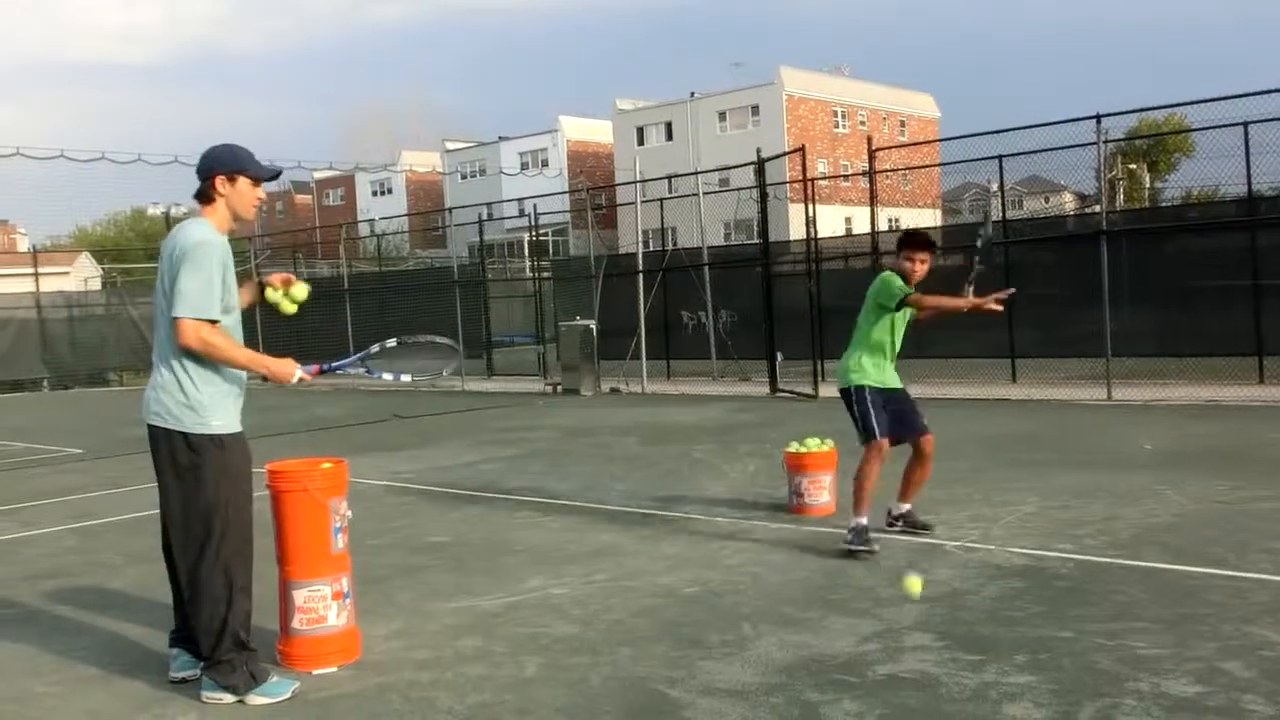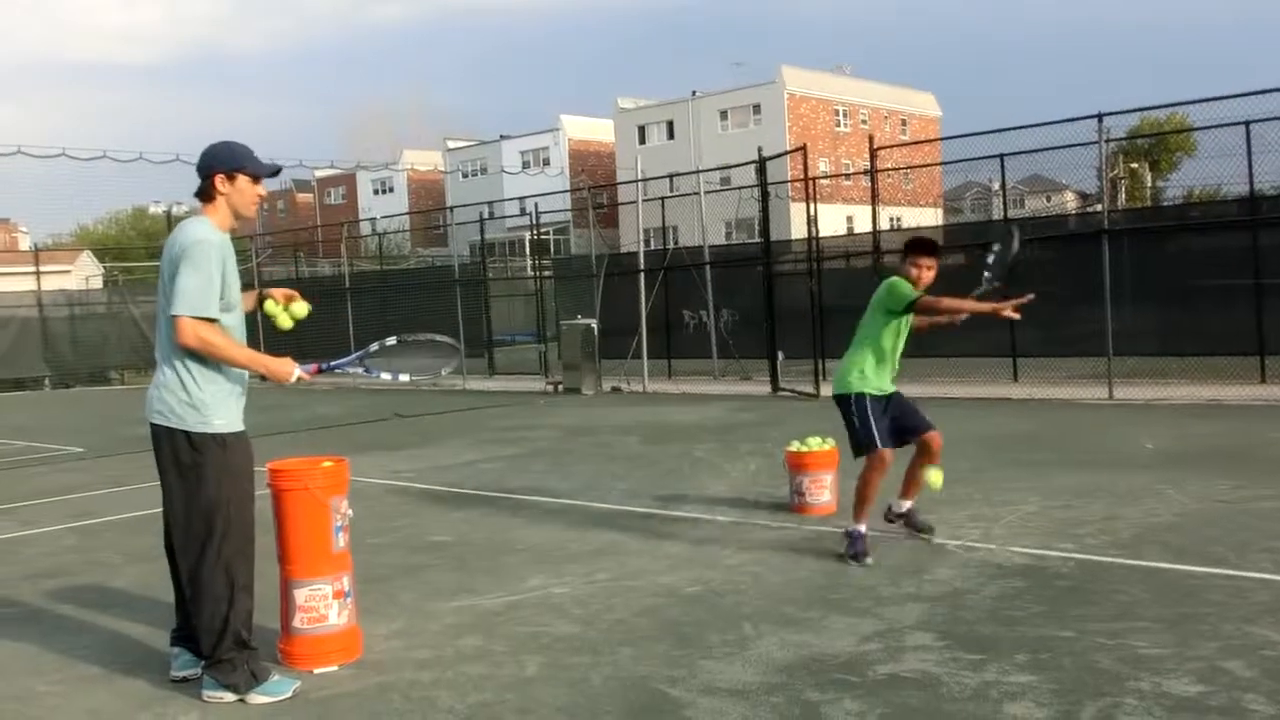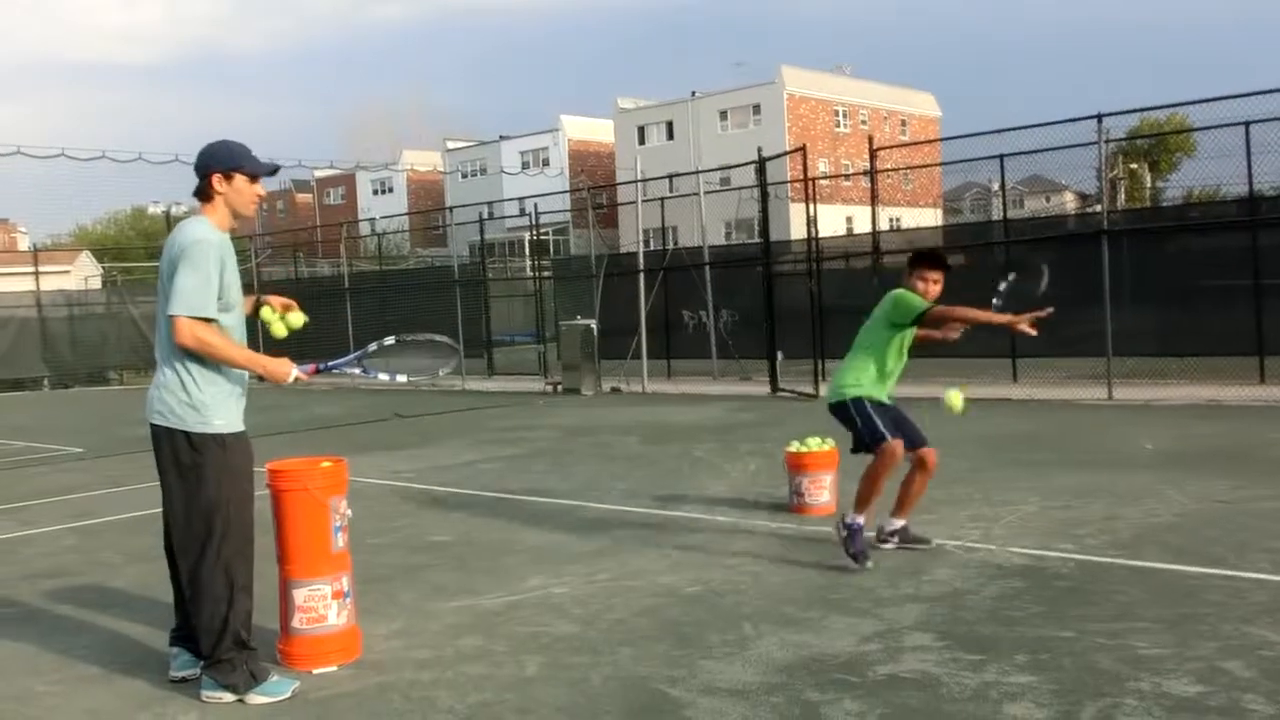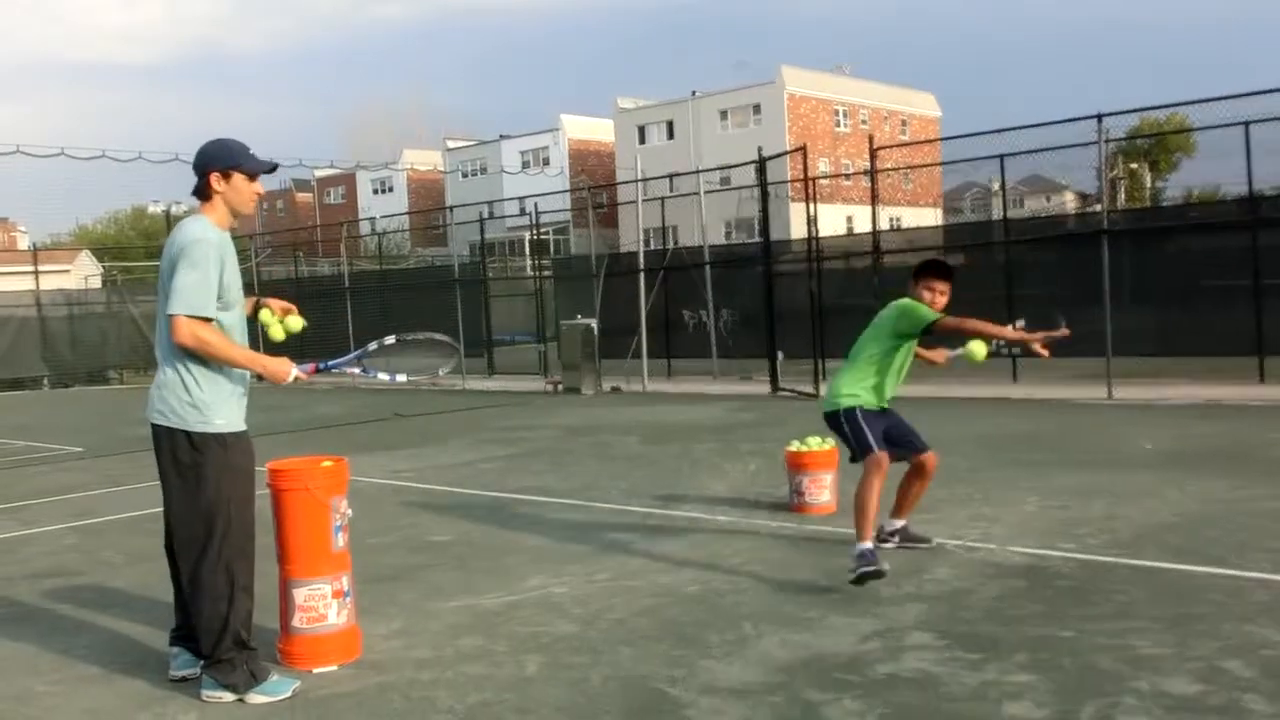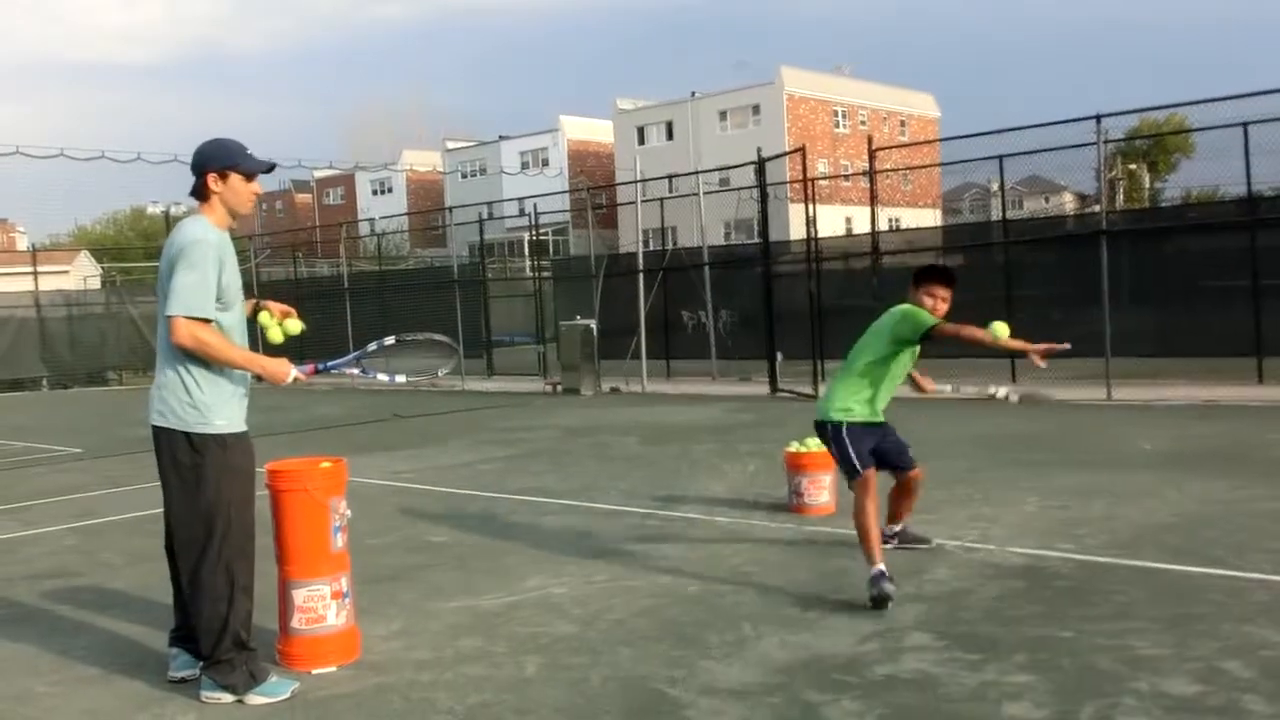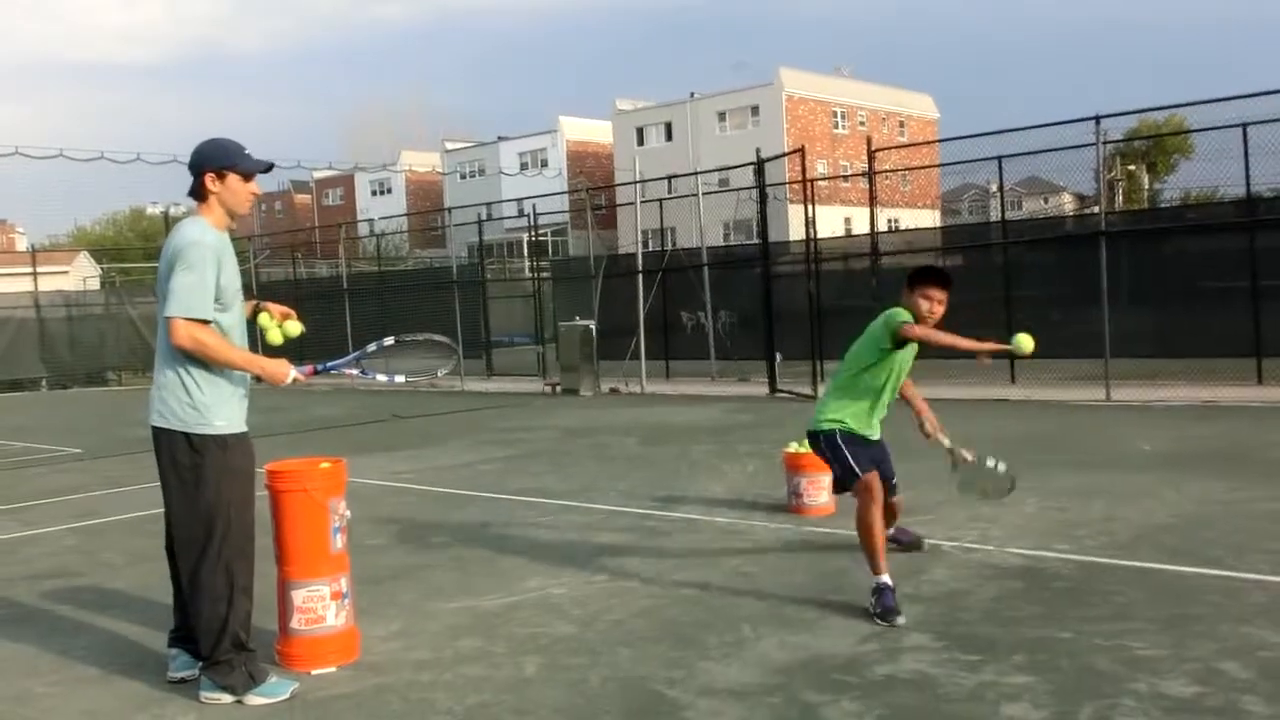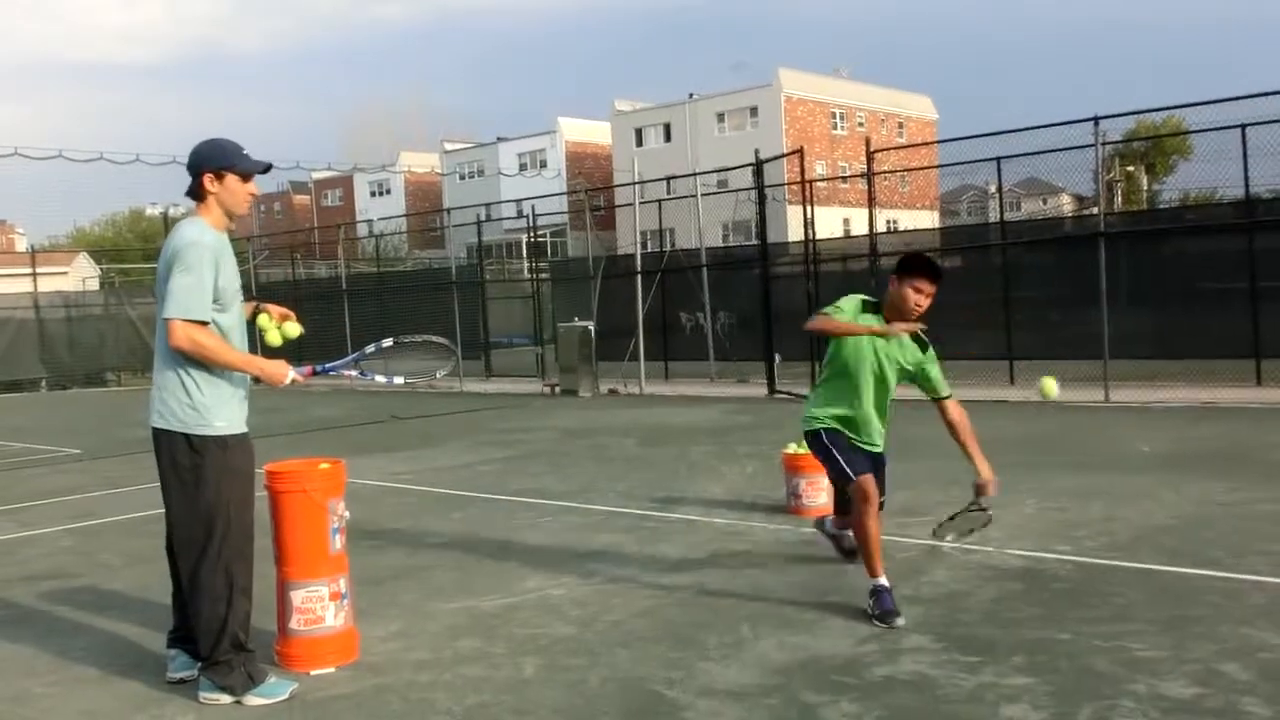
dt=0.1s
person 1, frame 1
left shoulder: (190, 236)
right shoulder: (204, 242)
right elbow: (193, 333)
left wrist: (258, 288)
right wrist: (268, 365)
left hip: (179, 416)
right hip: (202, 422)
left knee: (191, 538)
right knee: (223, 544)
left ankle: (189, 647)
right ankle: (228, 669)
person 1, frame 2
left shoulder: (196, 236)
right shoulder: (204, 241)
right elbow: (191, 331)
left wrist: (259, 297)
right wrist: (266, 364)
left hip: (182, 416)
right hip: (205, 421)
left knee: (193, 537)
right knee: (224, 542)
left ankle: (191, 646)
right ankle: (229, 668)
person 1, frame 3
left shoulder: (198, 236)
right shoulder: (203, 241)
right elbow: (188, 331)
left wrist: (255, 302)
right wrist: (264, 364)
left hip: (185, 416)
right hip: (204, 421)
left knee: (193, 538)
right knee: (224, 543)
left ankle: (190, 647)
right ankle: (228, 669)
person 1, frame 4
left shoulder: (200, 236)
right shoulder: (202, 240)
right elbow: (187, 330)
left wrist: (255, 304)
right wrist: (264, 364)
left hip: (186, 417)
right hip: (206, 421)
left knee: (194, 537)
right knee: (224, 543)
left ankle: (190, 646)
right ankle: (228, 668)
person 1, frame 5
left shoulder: (203, 237)
right shoulder: (201, 240)
right elbow: (186, 331)
left wrist: (255, 306)
right wrist: (263, 365)
left hip: (188, 418)
right hip: (206, 422)
left knee: (194, 539)
right knee: (224, 544)
left ankle: (189, 647)
right ankle: (228, 670)
person 1, frame 6
left shoulder: (204, 238)
right shoulder: (199, 242)
right elbow: (185, 332)
left wrist: (254, 307)
right wrist: (262, 366)
left hip: (189, 420)
right hip: (206, 423)
left knee: (194, 540)
right knee: (224, 544)
left ankle: (188, 648)
right ankle: (226, 670)
person 1, frame 7
left shoulder: (204, 239)
right shoulder: (198, 243)
right elbow: (183, 333)
left wrist: (255, 308)
right wrist: (261, 366)
left hip: (190, 420)
right hip: (205, 424)
left knee: (194, 541)
right knee: (223, 546)
left ankle: (187, 648)
right ankle: (226, 671)
person 2, frame 1
left shoulder: (904, 291)
right shoulder: (887, 280)
right elbow: (921, 303)
left wrist: (952, 305)
right wrist: (976, 302)
left hip: (886, 381)
right hip: (860, 378)
left knee: (925, 445)
right knee: (878, 445)
left ankle: (901, 512)
right ankle: (858, 525)
person 2, frame 2
left shoulder: (911, 296)
right shoulder: (894, 286)
right elbow: (934, 304)
left wrist: (945, 319)
right wrist: (992, 308)
left hip: (882, 386)
right hip: (857, 386)
left knee: (931, 442)
right knee: (881, 455)
left ankle: (901, 507)
right ankle: (856, 531)
person 2, frame 3
left shoulder: (904, 309)
right shoulder: (901, 299)
right elbow: (950, 313)
left wrist: (934, 334)
right wrist: (1010, 320)
left hip: (876, 396)
right hip: (852, 393)
left knee: (927, 459)
right knee: (892, 451)
left ankle: (894, 528)
right ankle: (854, 523)
person 2, frame 4
left shoulder: (906, 316)
right shoulder: (907, 308)
right elbow: (960, 326)
left wrist: (926, 355)
right wrist: (1023, 337)
left hip: (873, 403)
right hip: (848, 401)
left knee: (927, 462)
right knee: (878, 462)
left ankle: (894, 528)
right ankle: (864, 551)
person 2, frame 5
left shoulder: (912, 321)
right shoulder: (906, 315)
right elbow: (960, 331)
left wrist: (914, 376)
right wrist: (1024, 345)
left hip: (868, 414)
right hip: (840, 415)
left knee: (910, 479)
right knee: (865, 483)
left ankle: (892, 530)
right ankle: (877, 574)
person 2, frame 6
left shoulder: (908, 344)
right shoulder: (895, 317)
right elbow: (914, 333)
left wrist: (923, 412)
right wrist: (980, 346)
left hip: (866, 428)
right hip: (835, 423)
left knee: (891, 503)
right knee: (870, 487)
left ankle: (888, 531)
right ankle: (882, 585)
person 2, frame 7
left shoulder: (918, 349)
right shoulder: (860, 305)
left elbow: (949, 407)
right elbow: (816, 324)
left wrist: (980, 463)
right wrist: (884, 327)
left hip: (872, 433)
right hip: (828, 422)
left knee: (864, 509)
right knee: (865, 496)
left ankle: (836, 525)
right ankle: (880, 587)
